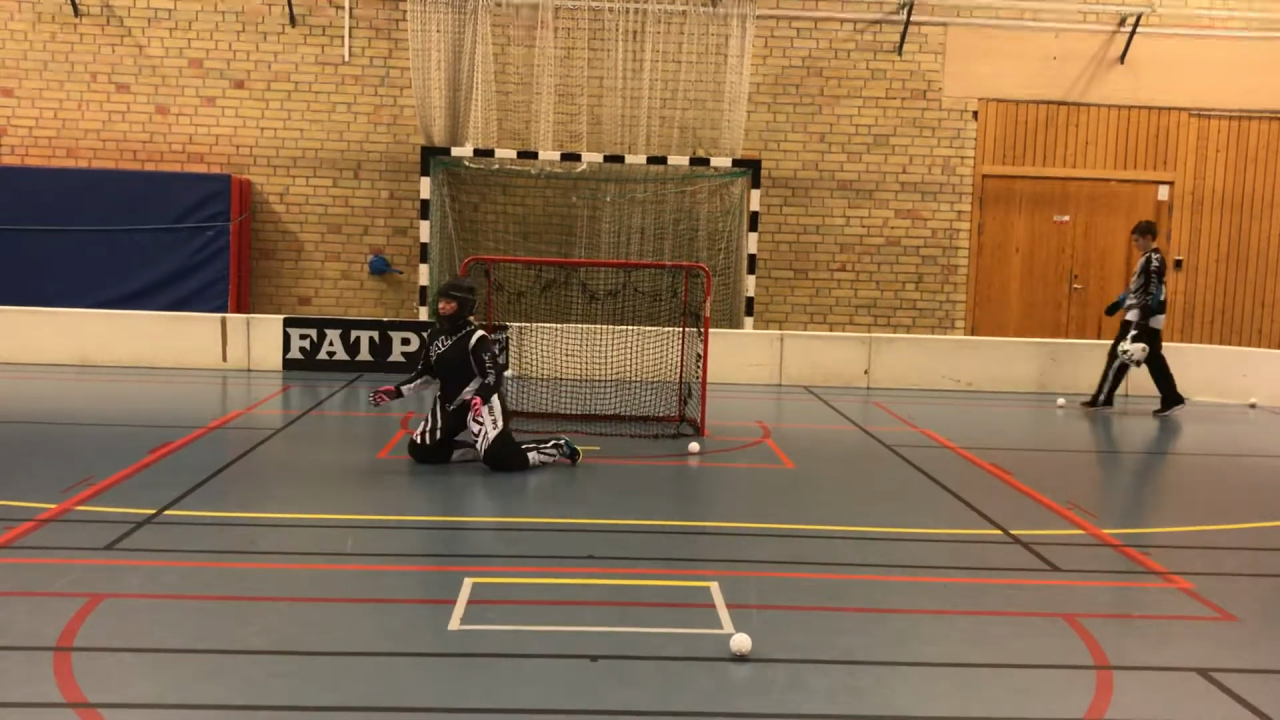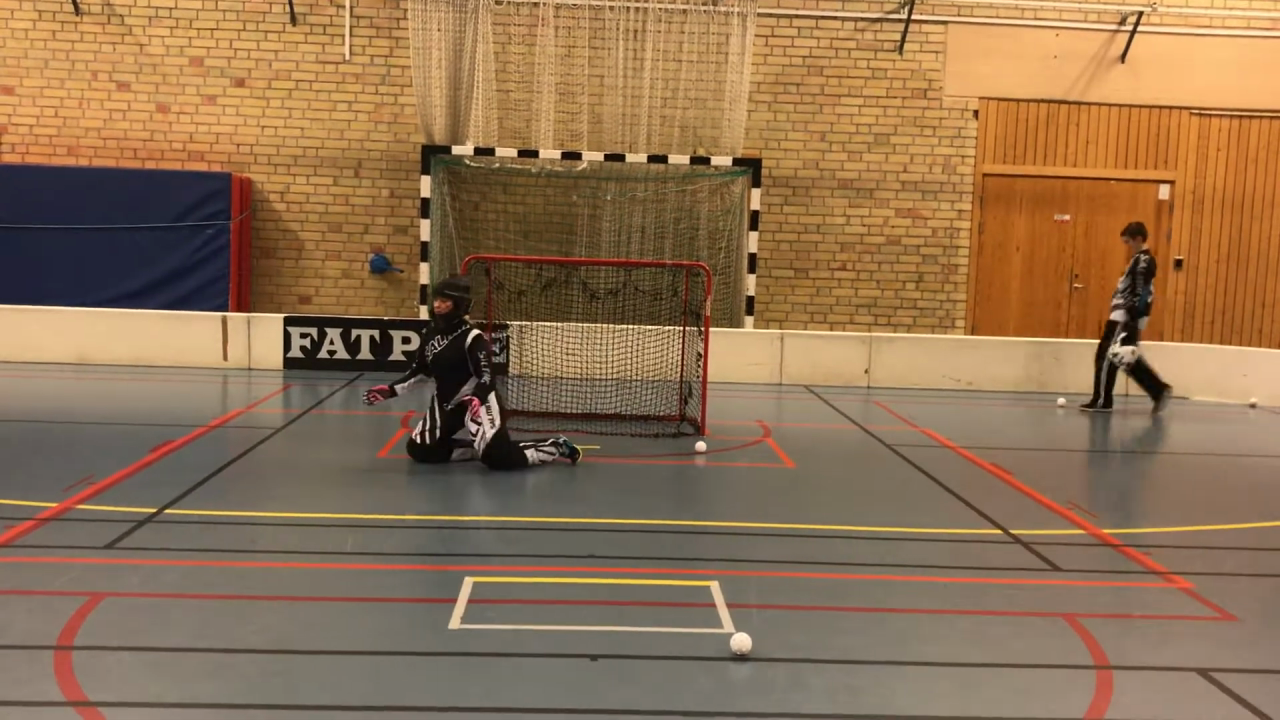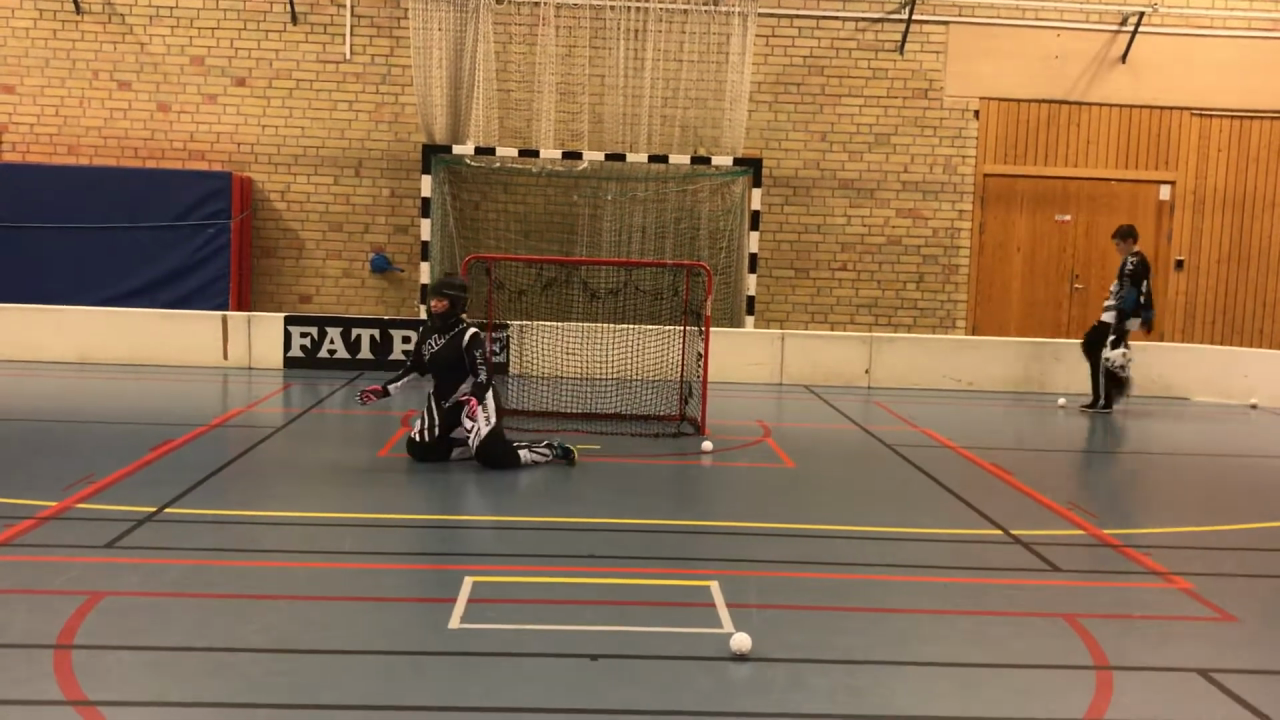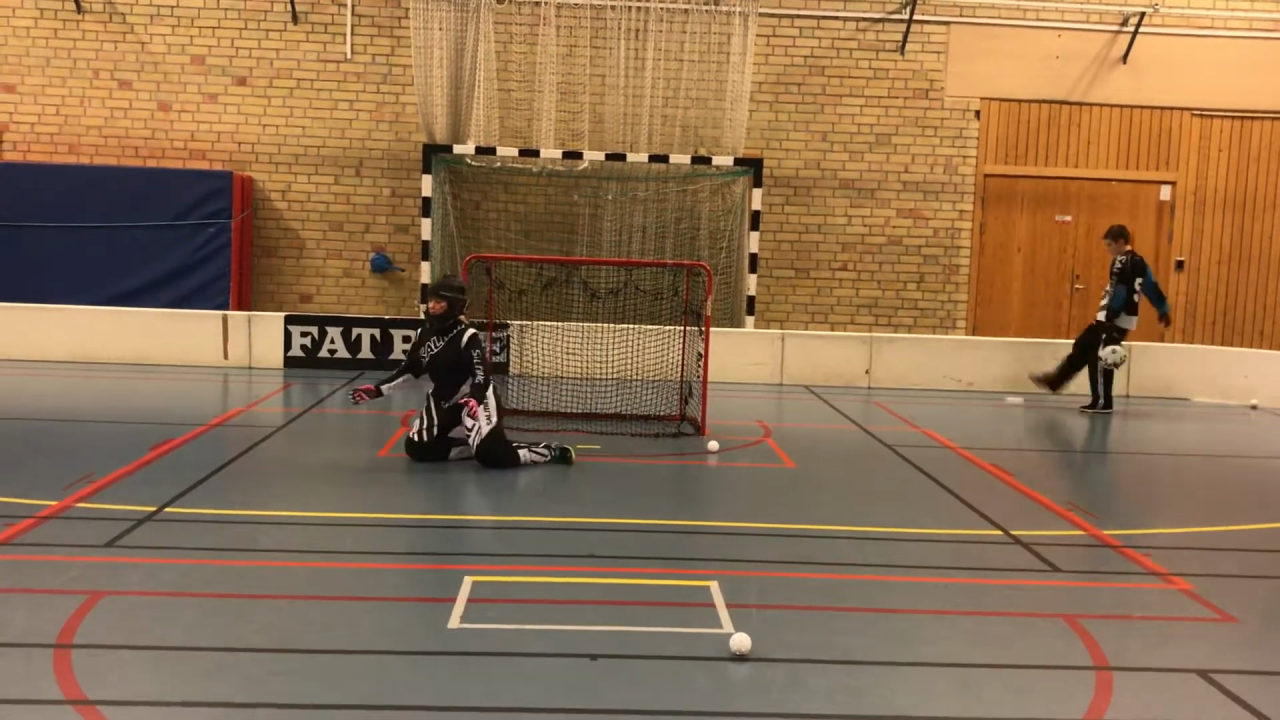
dt=0.1s
person 1, frame 1
left shoulder: (477, 338)
right shoulder: (435, 334)
left elbow: (492, 377)
right elbow: (426, 372)
left wrist: (481, 398)
right wrist: (397, 391)
left hip: (480, 402)
right hip: (448, 403)
left knee: (502, 459)
right knee: (420, 450)
left ankle: (558, 447)
right ankle: (481, 448)
person 1, frame 2
left shoulder: (473, 337)
right shoulder: (431, 333)
left elbow: (487, 376)
right elbow: (421, 370)
left wrist: (478, 398)
right wrist: (391, 390)
left hip: (477, 401)
right hip: (445, 402)
left knee: (500, 458)
right knee: (419, 450)
left ankle: (557, 446)
right ankle: (479, 447)
person 1, frame 3
left shoulder: (469, 335)
right shoulder: (427, 331)
left elbow: (483, 375)
right elbow: (414, 368)
left wrist: (475, 398)
right wrist: (384, 389)
left hip: (474, 399)
right hip: (443, 400)
left knee: (493, 456)
right knee: (418, 448)
left ankle: (552, 450)
right ankle: (475, 445)
person 1, frame 4
left shoulder: (467, 336)
right shoulder: (424, 333)
left elbow: (480, 375)
right elbow: (409, 369)
left wrist: (475, 399)
right wrist: (378, 389)
left hip: (473, 399)
right hip: (441, 401)
left knee: (493, 454)
right knee: (416, 448)
left ankle: (550, 451)
right ankle: (473, 444)
person 2, frame 1
left shoulder: (1154, 259)
right shoulder: (1149, 258)
left elbow: (1153, 292)
left wrist: (1143, 321)
right wrist: (1118, 303)
left hip: (1141, 318)
right hip: (1141, 317)
left knee: (1119, 354)
right knee: (1154, 359)
left ankle: (1103, 399)
right ankle: (1172, 399)
person 2, frame 2
left shoulder: (1142, 261)
right shoulder: (1144, 260)
left elbow: (1141, 293)
left wrist: (1133, 321)
left hip: (1125, 317)
right hip: (1126, 316)
left knee: (1106, 354)
left ankle: (1102, 401)
right ankle: (1159, 391)
person 2, frame 3
left shoulder: (1131, 263)
right shoulder: (1141, 261)
left elbow: (1128, 296)
right elbow: (1146, 292)
left wrist: (1120, 324)
right wrist: (1147, 317)
left hip: (1116, 318)
right hip: (1116, 318)
left knee: (1102, 356)
right knee: (1089, 345)
left ankle: (1102, 402)
right ankle: (1118, 384)
person 2, frame 4
left shoulder: (1121, 262)
right shoulder: (1139, 261)
left elbow: (1118, 294)
right elbow: (1152, 286)
left wrist: (1109, 322)
right wrist: (1163, 310)
left hip: (1116, 318)
right hip: (1125, 317)
left knee: (1099, 357)
right knee: (1082, 347)
left ankle: (1102, 402)
right ankle: (1055, 381)
